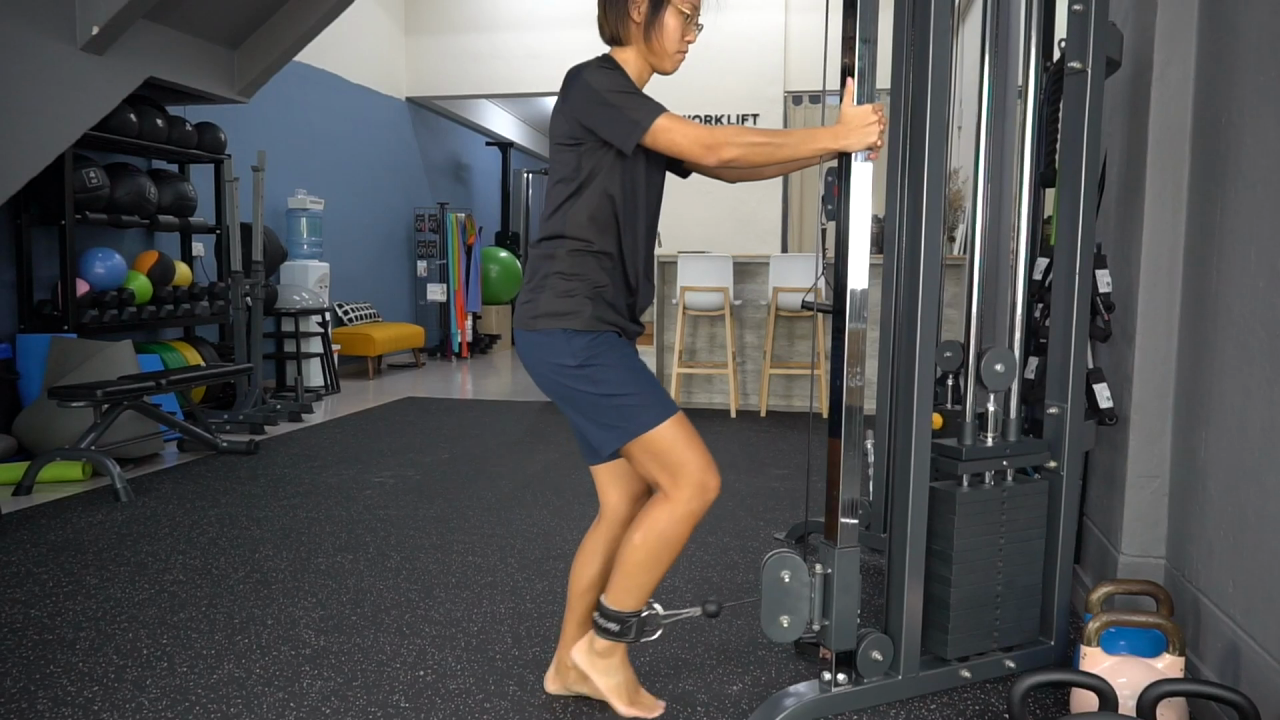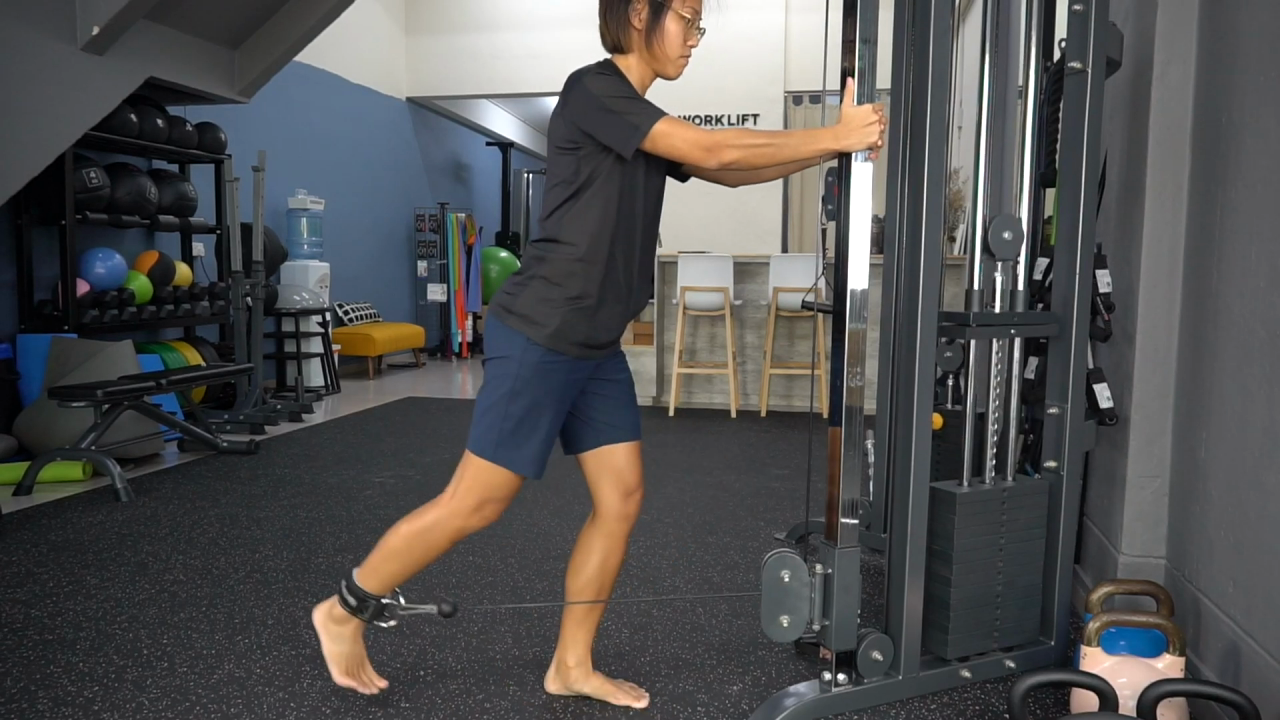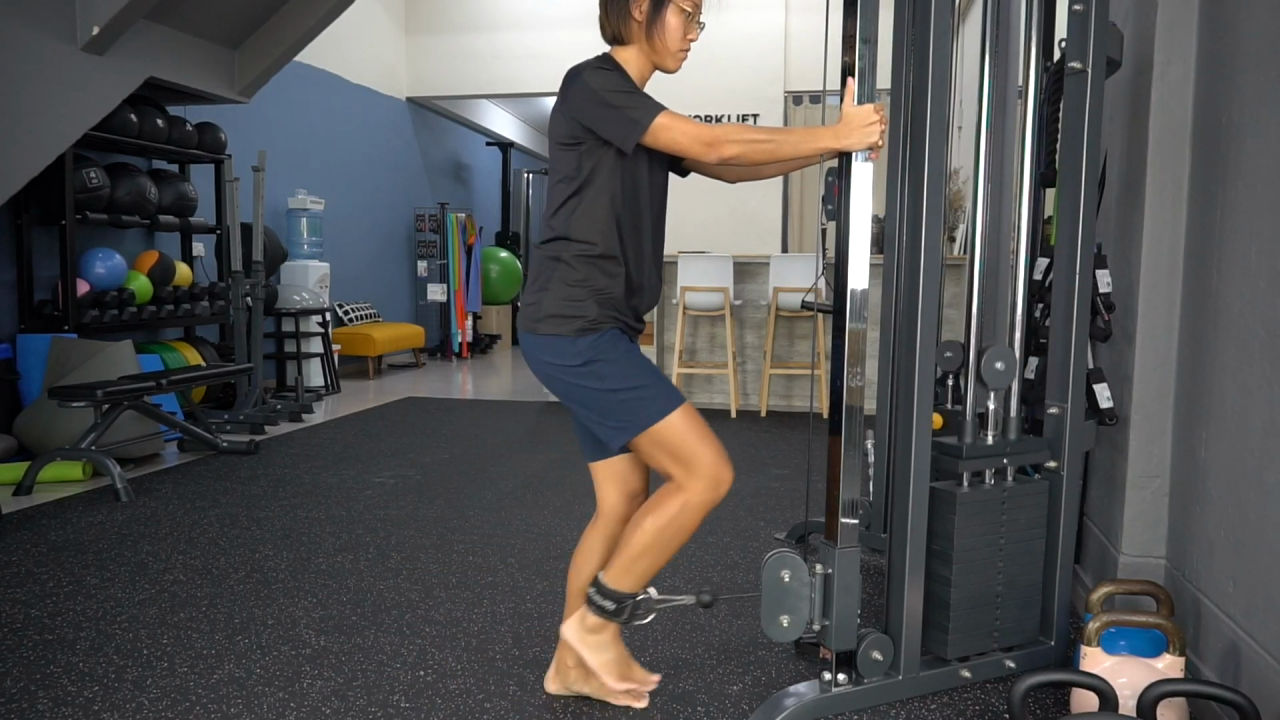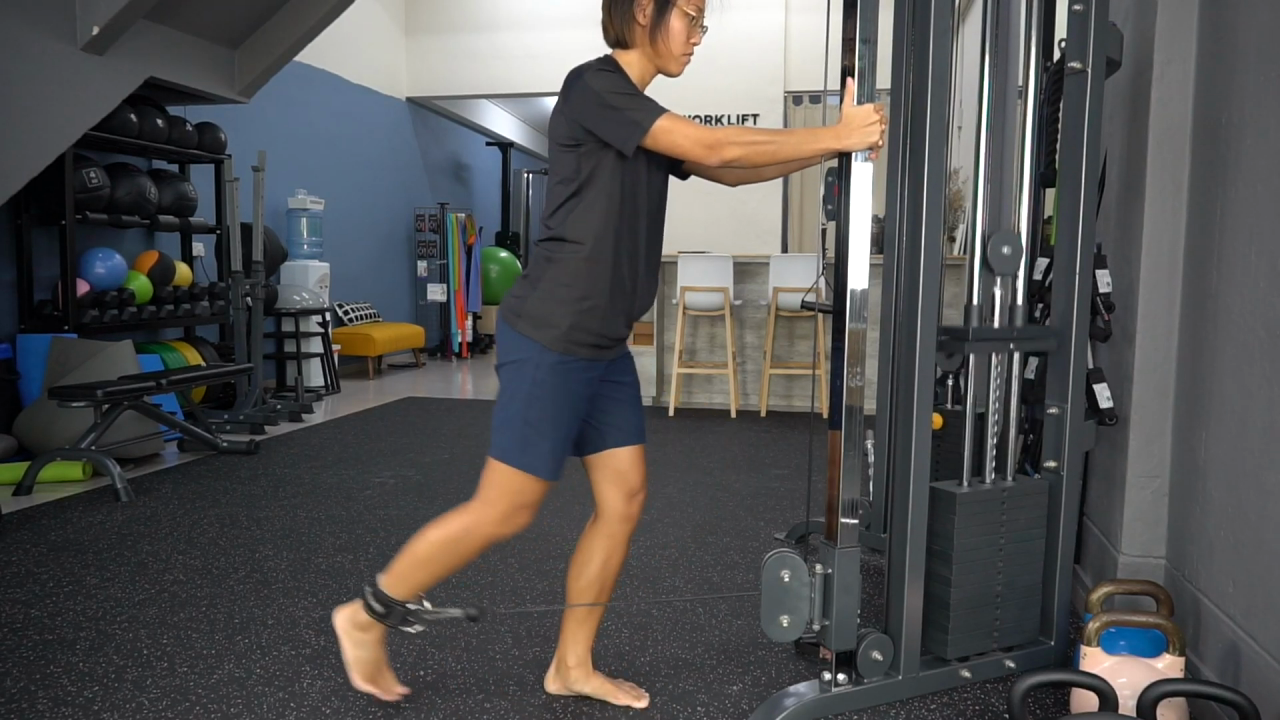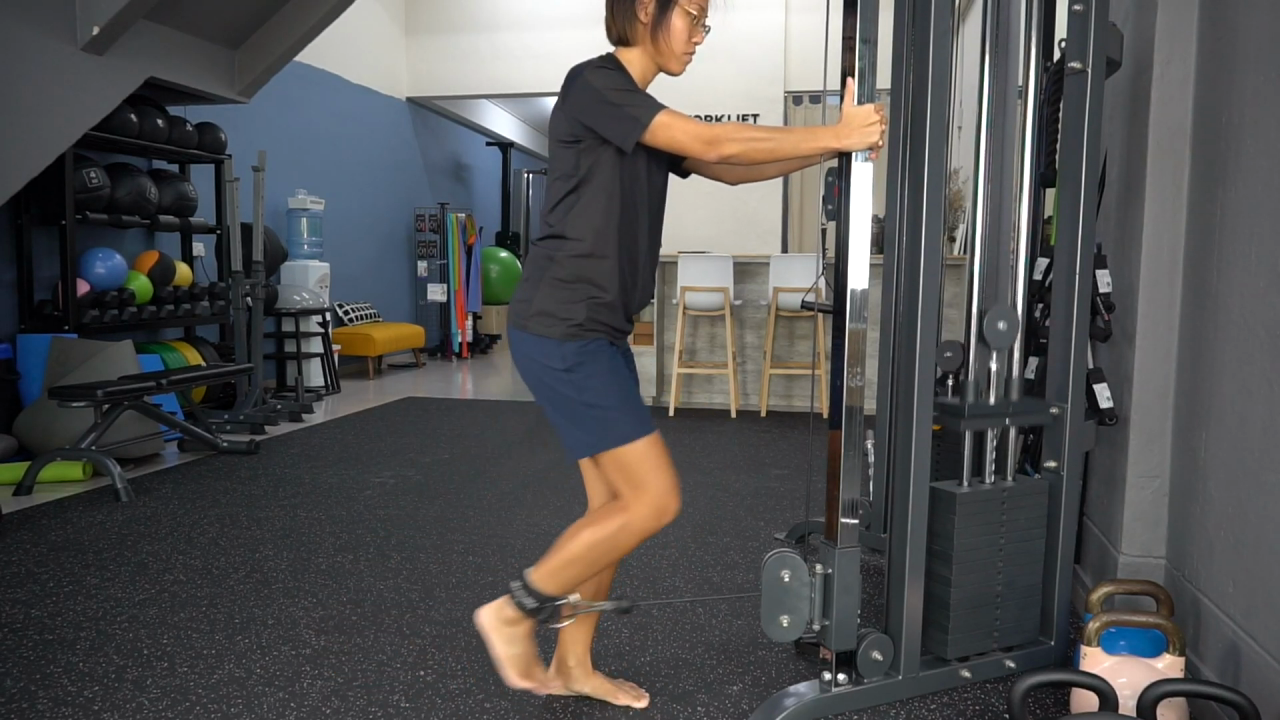
dt=1s
person 1, frame 1
left shoulder: (638, 115)
right shoulder: (591, 84)
left elbow: (726, 169)
right elbow: (712, 148)
left wrist: (837, 140)
right wrist: (835, 137)
left hip: (599, 330)
right hip: (569, 328)
left knee: (629, 502)
right knee: (692, 482)
right ankle: (606, 643)
person 1, frame 2
left shoulder: (642, 121)
right shoulder: (593, 90)
left elbow: (726, 171)
right elbow: (712, 151)
left wrist: (827, 144)
right wrist: (832, 138)
left hip: (594, 344)
right hip: (540, 334)
left knee: (622, 500)
right knee: (474, 504)
left ankle: (573, 665)
right ankle: (344, 610)
person 1, frame 3
left shoulder: (642, 116)
right shoulder: (591, 84)
left elbow: (725, 167)
right elbow: (712, 146)
left wrist: (832, 143)
right wrist: (835, 136)
left hip: (600, 330)
right hip: (573, 328)
left knee: (627, 498)
right knee: (705, 474)
left ankle: (571, 666)
right ankle: (595, 618)
person 1, frame 4
left shoulder: (640, 116)
right shoulder: (593, 87)
left elbow: (726, 170)
right elbow: (713, 147)
left wrist: (833, 141)
right wrist: (835, 137)
left hip: (600, 342)
right hip: (551, 338)
left knee: (622, 499)
right knee: (504, 510)
left ankle: (572, 665)
right ankle: (369, 616)
person 1, frame 5
left shoulder: (644, 116)
right shoulder: (593, 84)
left elbow: (726, 168)
right elbow: (713, 145)
left wrist: (829, 144)
right wrist: (832, 136)
left hip: (596, 332)
right hip: (561, 330)
left knee: (616, 501)
right knee: (651, 500)
left ankle: (572, 666)
right ankle: (514, 611)
